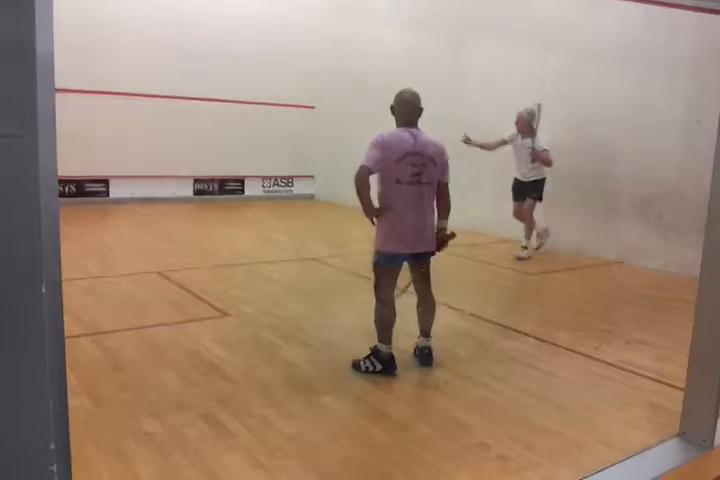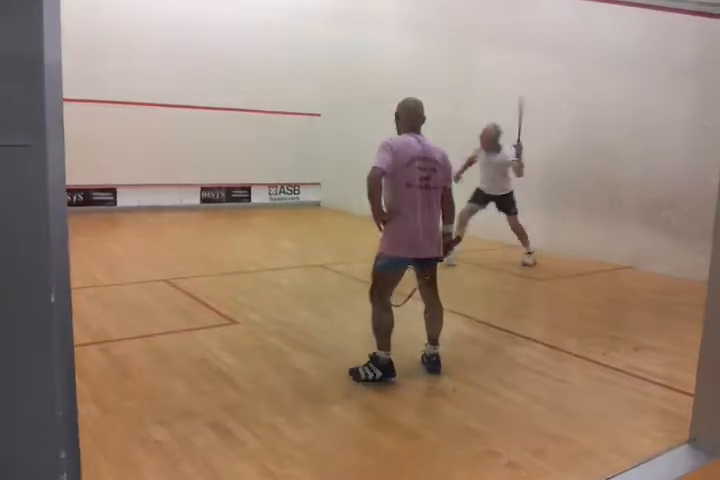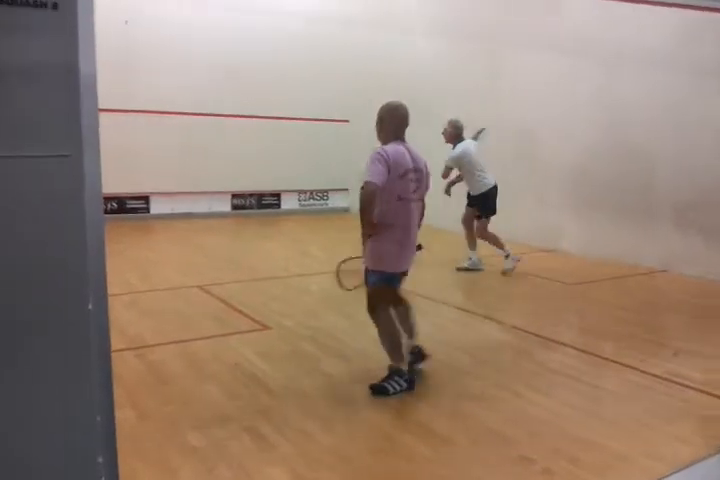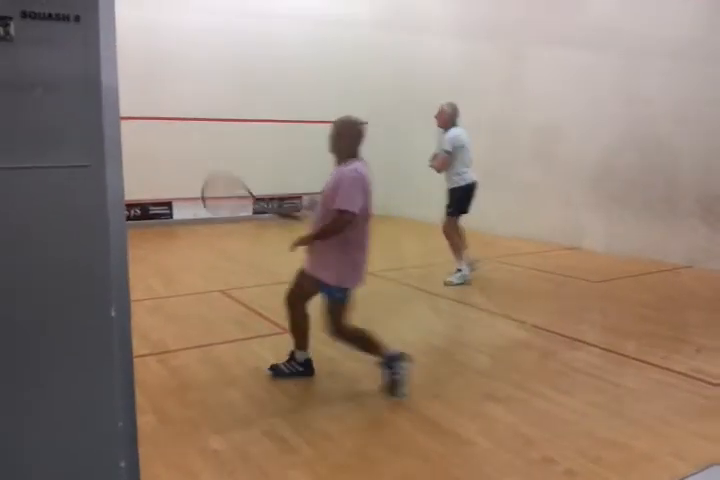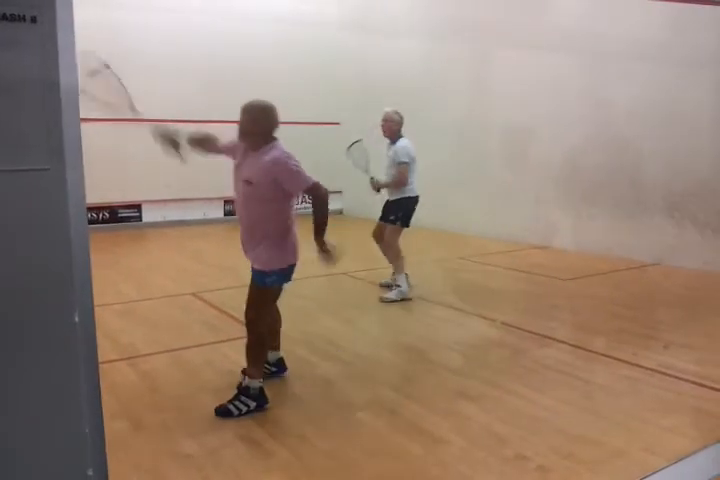
dt=0.4s
person 1, frame 1
left shoulder: (384, 142)
right shoulder: (437, 148)
left elbow: (361, 177)
right elbow: (443, 193)
left wrist: (368, 208)
right wrist: (442, 228)
left hip: (392, 234)
right hip: (424, 234)
left knee: (384, 293)
right knee: (423, 288)
left ankle: (383, 356)
right ankle: (424, 346)
person 1, frame 2
left shoulder: (392, 146)
right shoulder: (439, 154)
left elbow: (374, 178)
right elbow: (447, 199)
left wrist: (378, 212)
right wrist: (448, 233)
left hip: (398, 239)
right hip: (429, 239)
left knee: (379, 296)
right knee: (430, 295)
left ankle: (381, 362)
right ankle: (432, 354)
person 1, frame 3
left shoulder: (383, 155)
right shoulder: (418, 160)
left elbow: (369, 193)
left wrist: (366, 226)
left hip: (384, 246)
right hip: (403, 243)
left knee: (378, 307)
right knee: (392, 296)
left ankle: (401, 373)
right ankle: (414, 347)
person 1, frame 4
left shoulder: (350, 175)
right shoulder: (348, 172)
left elbow: (344, 219)
left wrist: (309, 238)
left hip: (341, 262)
right hip: (324, 257)
left knee: (340, 328)
right knee: (294, 301)
left ankle: (392, 359)
right ankle: (301, 360)
person 1, frame 5
left shoulder: (280, 161)
right shoulder: (246, 149)
left elbow: (319, 194)
right elbow: (218, 145)
left wrist: (319, 240)
right wrist: (199, 141)
left hip: (273, 254)
right hip: (263, 250)
left knee: (255, 316)
right knee: (265, 305)
left ankle: (253, 391)
right ankle: (273, 360)
person 2, frame 1
left shoulder: (538, 141)
right shoulder: (515, 137)
left elbow: (550, 163)
right elbow: (494, 146)
left wrist: (538, 156)
right wrist: (474, 144)
left hip: (536, 180)
right hip: (519, 179)
left knee: (527, 213)
right knee: (517, 213)
left ankle: (525, 247)
right ankle: (541, 231)
person 2, frame 2
left shoulder: (505, 155)
right shoulder: (481, 151)
left elbow: (519, 174)
right elbow: (471, 159)
left wrist: (519, 156)
right wrist: (460, 172)
left hip: (503, 192)
right hip: (484, 190)
left knee: (514, 224)
right knee: (463, 216)
left ankle: (529, 252)
right ankle: (450, 254)
person 2, frame 3
left shoulder: (457, 154)
right shoulder: (467, 144)
left elbow: (444, 175)
right wrist: (451, 183)
left hip: (485, 191)
right hip: (477, 190)
left knee: (481, 232)
right knee: (466, 221)
left ankle: (508, 256)
right ankle: (473, 260)
person 2, frame 4
left shoulder: (450, 136)
right shoulder: (458, 133)
left elbow: (441, 167)
left wrist: (433, 161)
left hip: (461, 186)
right hip: (462, 184)
left knee: (448, 229)
right knee: (453, 226)
left ankle: (463, 271)
right ankle: (466, 260)
person 2, frame 5
left shoulder: (400, 147)
right shoulder: (396, 146)
left elbow: (402, 181)
left wrist: (380, 185)
left hip: (404, 198)
right hip: (397, 198)
left knee: (390, 238)
right knee: (378, 234)
left ankle: (402, 287)
right ankle: (399, 275)
